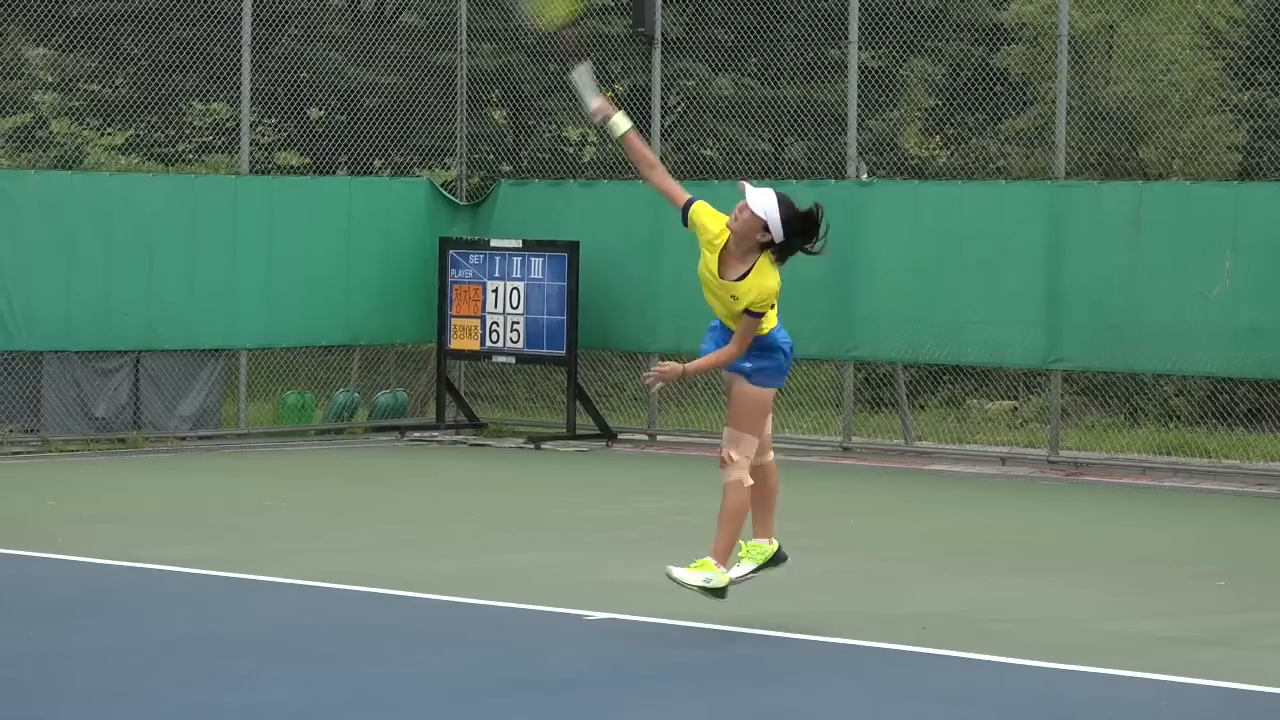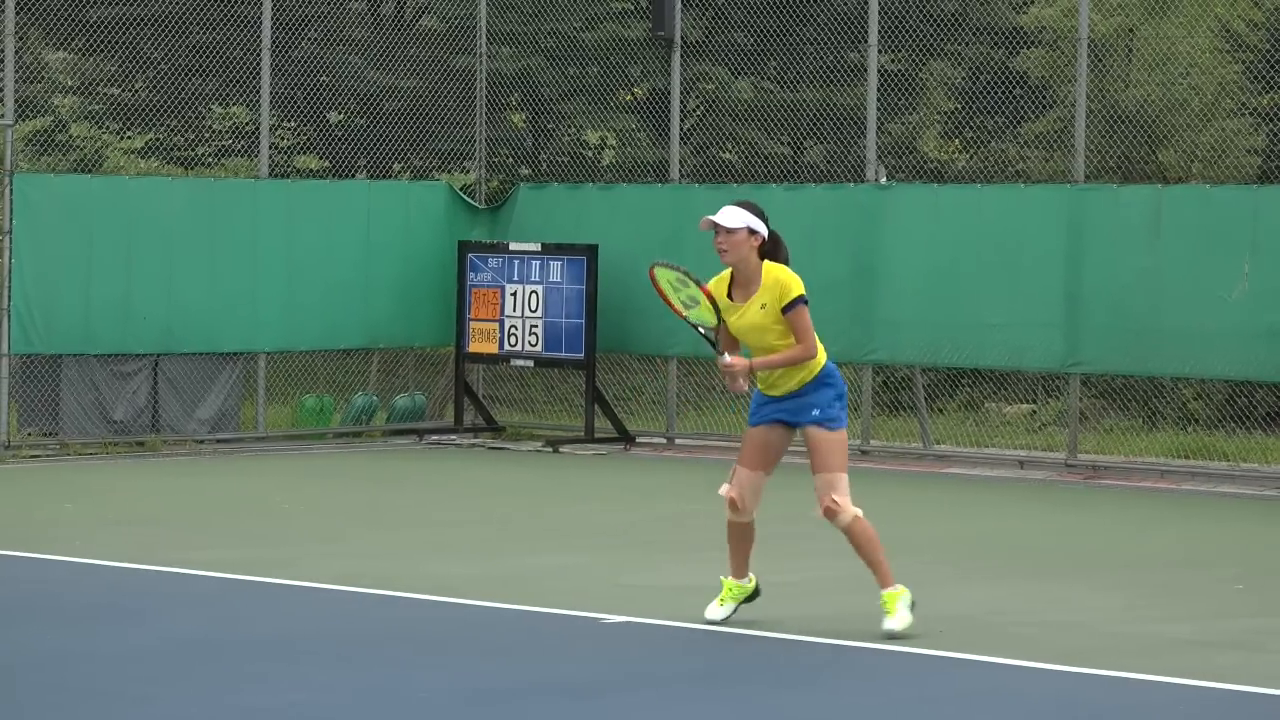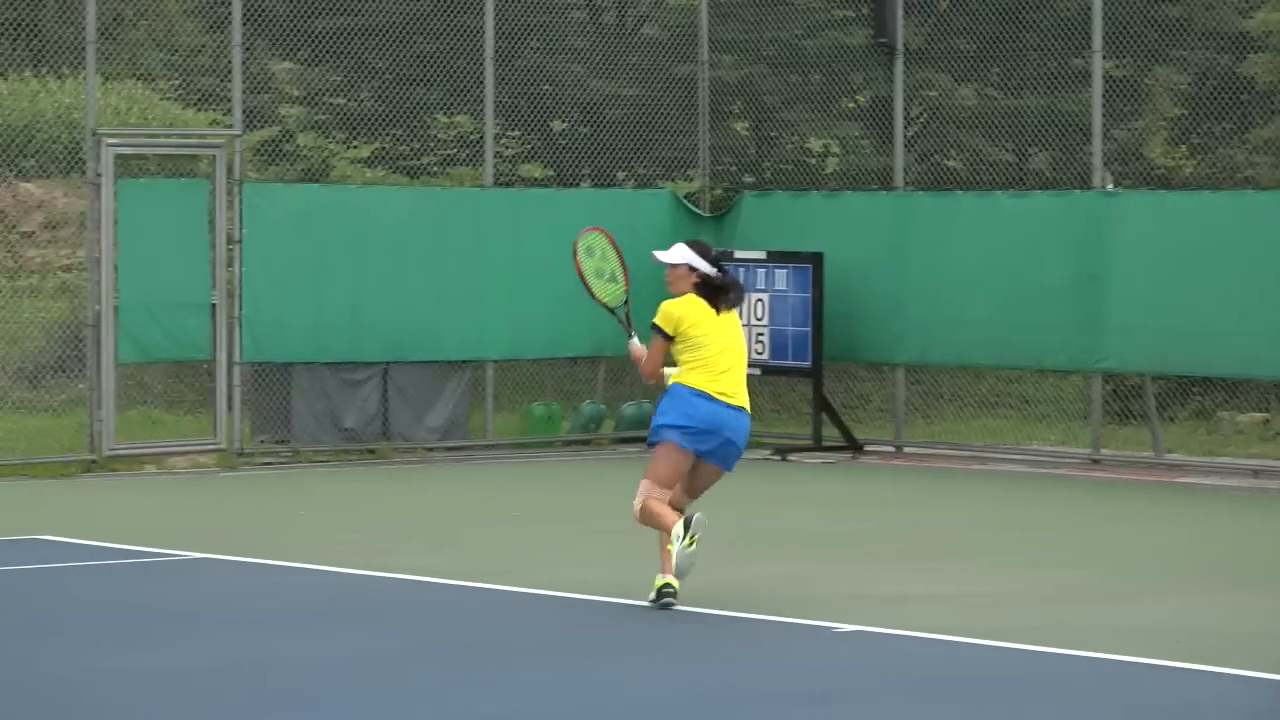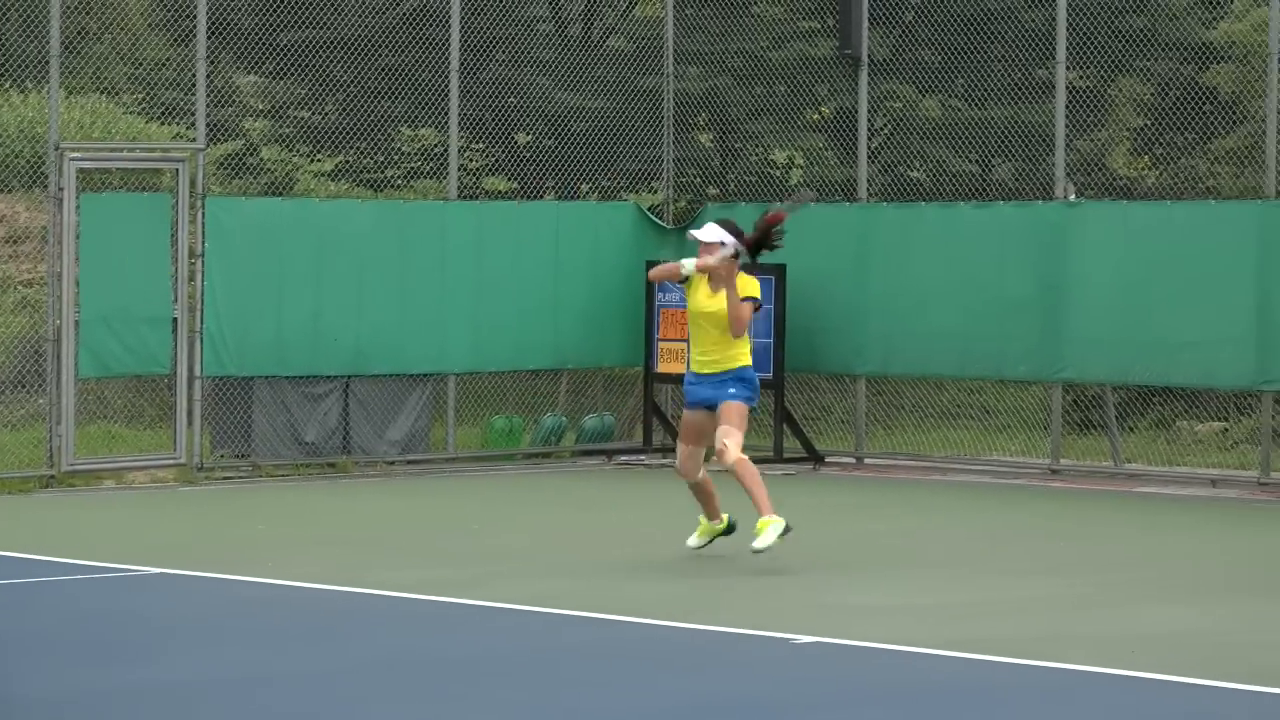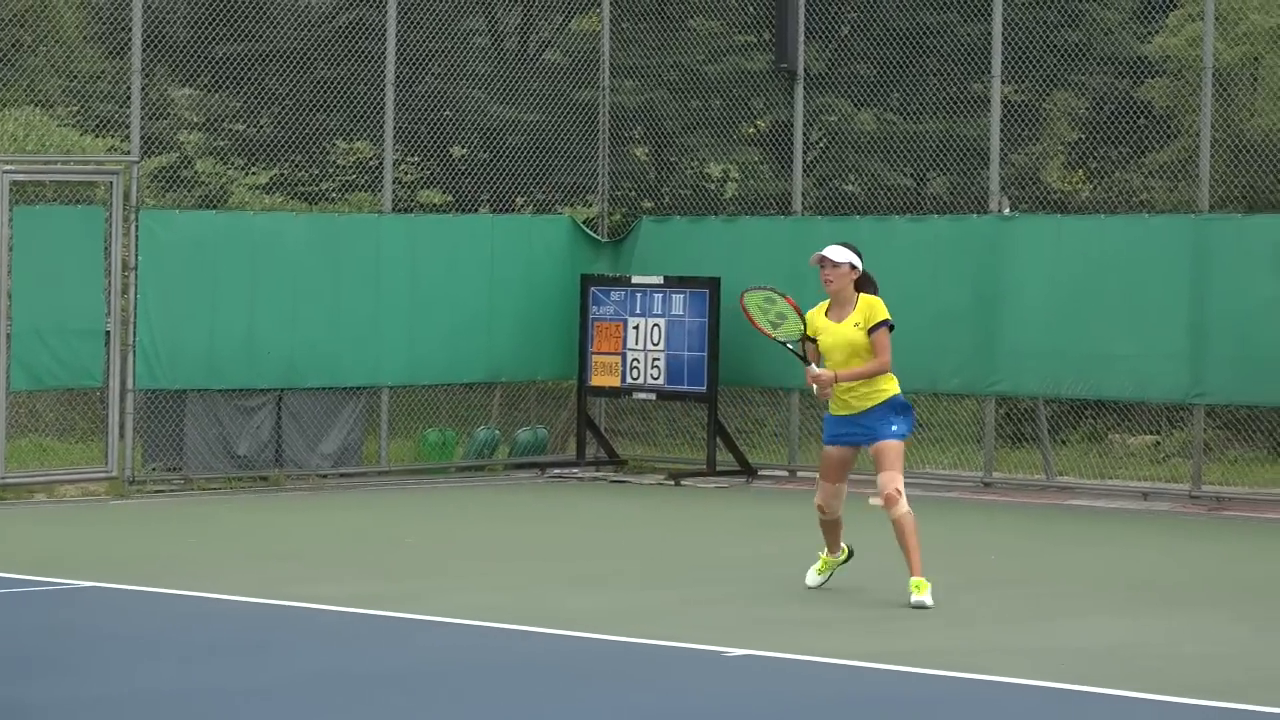
dt=1s
person 1, frame 1
left shoulder: (764, 283)
right shoulder: (714, 227)
left elbow: (737, 350)
right elbow: (656, 176)
left wrist: (682, 371)
right wrist: (618, 123)
left hip: (758, 352)
right hip: (730, 333)
left knee: (734, 458)
right knee: (756, 448)
left ankle: (715, 569)
right ankle: (765, 544)
person 1, frame 2
left shoulder: (782, 279)
right shoulder: (718, 288)
left elbow: (807, 349)
right elbow: (728, 348)
left wrist: (750, 365)
right wrist: (732, 369)
left hip: (814, 390)
right hip: (770, 398)
left knee: (835, 506)
right knee: (737, 498)
left ankle: (894, 593)
right ankle: (739, 583)
person 1, frame 3
left shoulder: (673, 309)
right shoulder: (728, 312)
left elbow: (648, 373)
left wrist: (638, 354)
left hip: (689, 410)
right hip: (735, 423)
left knee: (648, 505)
right knee: (673, 502)
left ankle: (683, 529)
right ankle: (667, 579)
person 1, frame 4
left shoulder: (748, 285)
right shoulder: (695, 273)
left elbow: (738, 330)
right elbow: (654, 276)
left wrist: (730, 285)
right wrist: (690, 265)
left hip: (734, 377)
right hip: (699, 379)
left knee: (727, 450)
right knee: (686, 466)
left ankle: (772, 520)
right ankle: (716, 521)
person 1, frame 5
left shoulder: (872, 305)
right shoulder: (814, 317)
left elbow: (884, 362)
right elbow: (813, 369)
left wrist: (836, 377)
right wrist: (819, 384)
left hip: (882, 408)
right hip: (840, 415)
left knee: (891, 495)
right knee: (826, 504)
left ankle: (918, 581)
right ankle: (834, 553)
